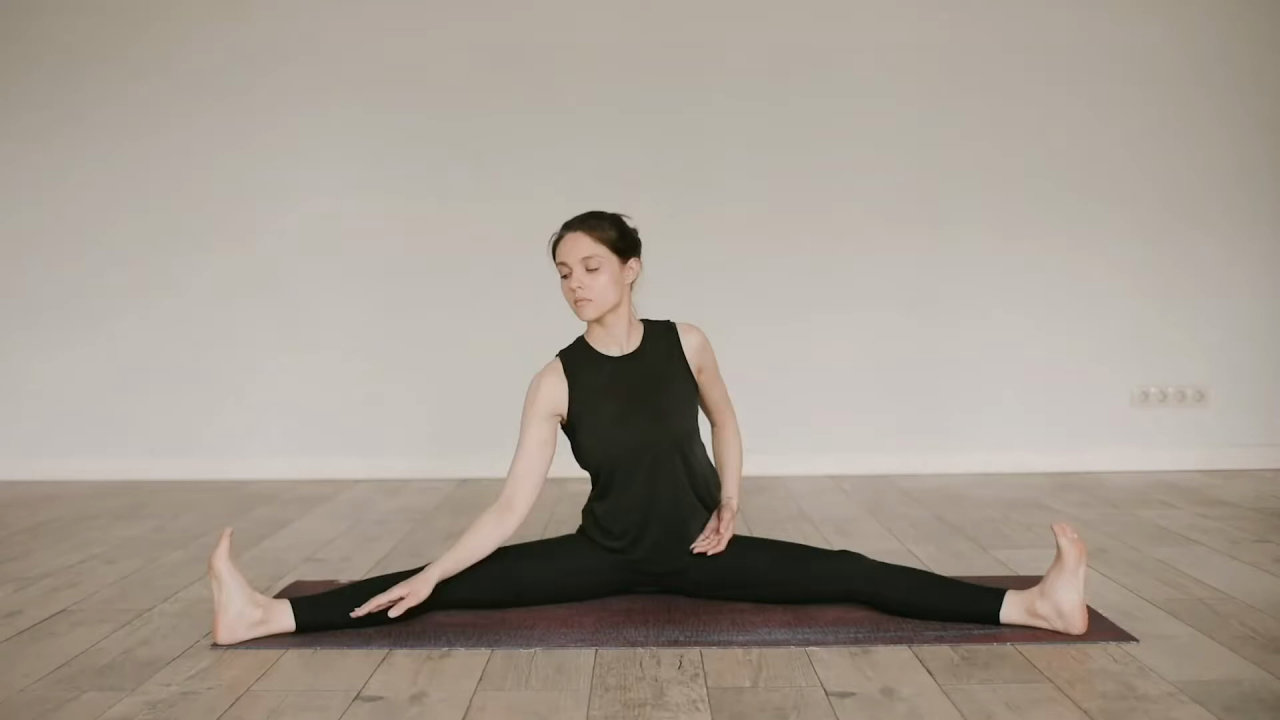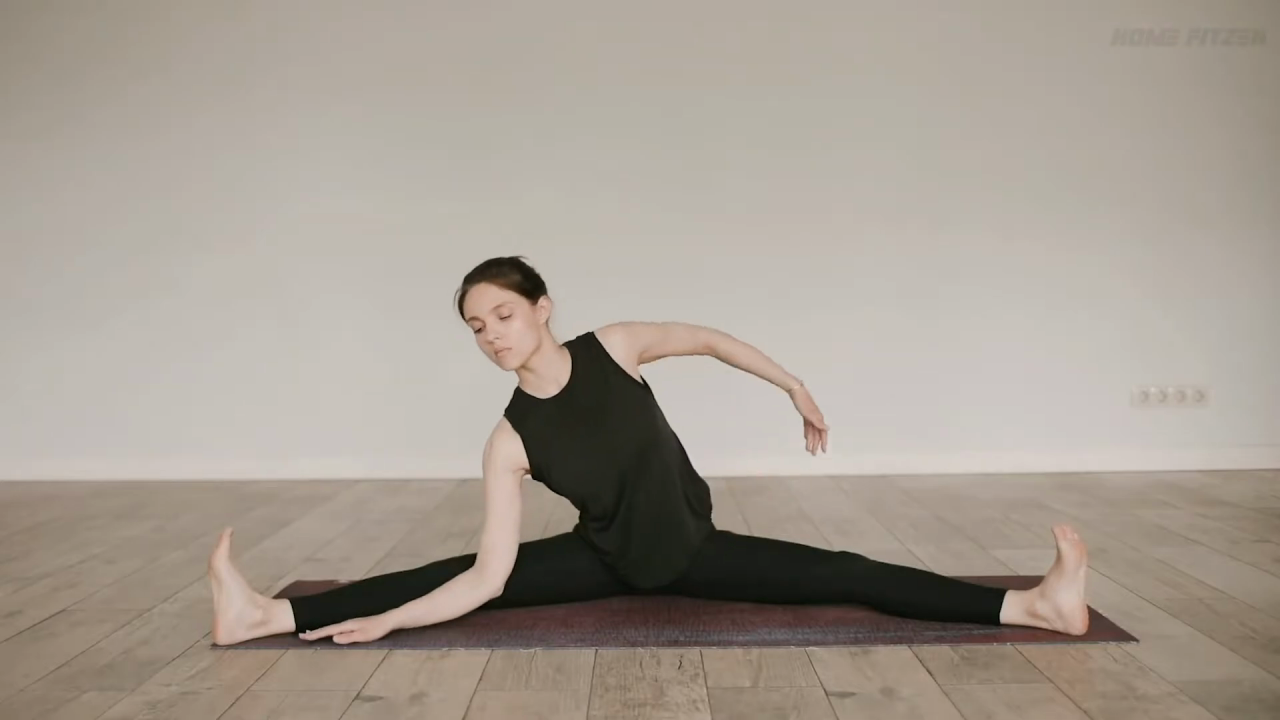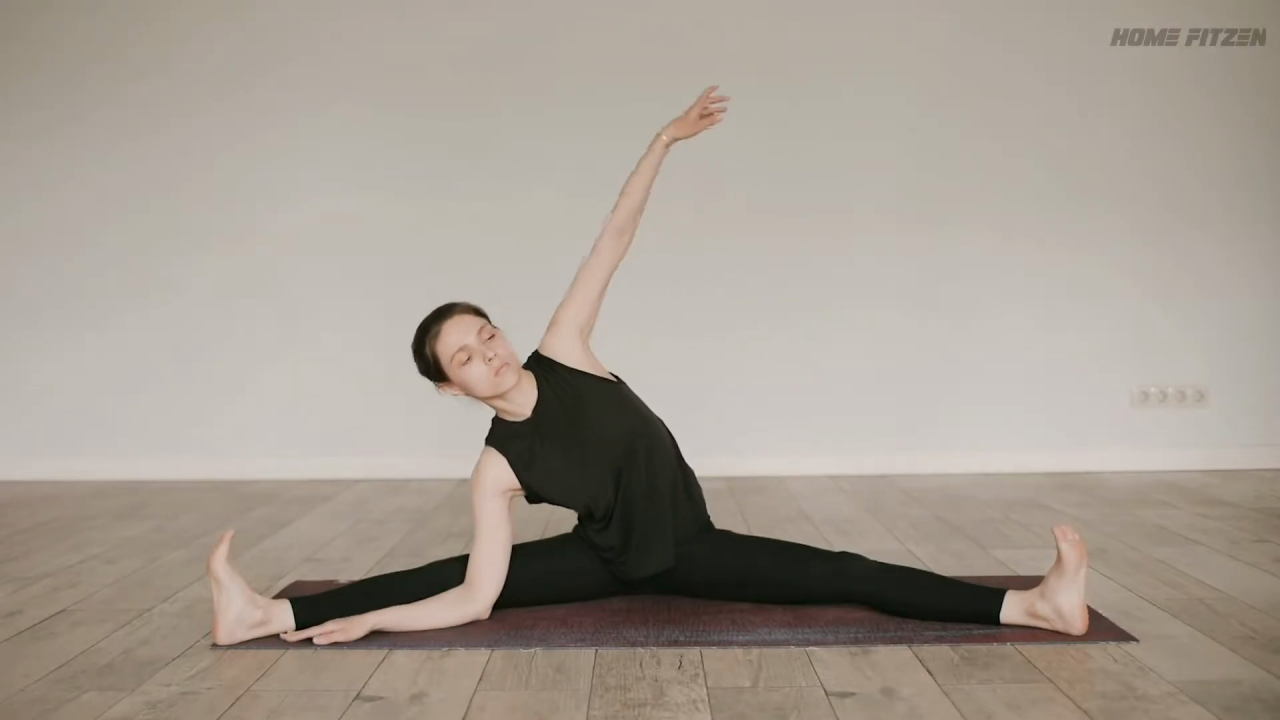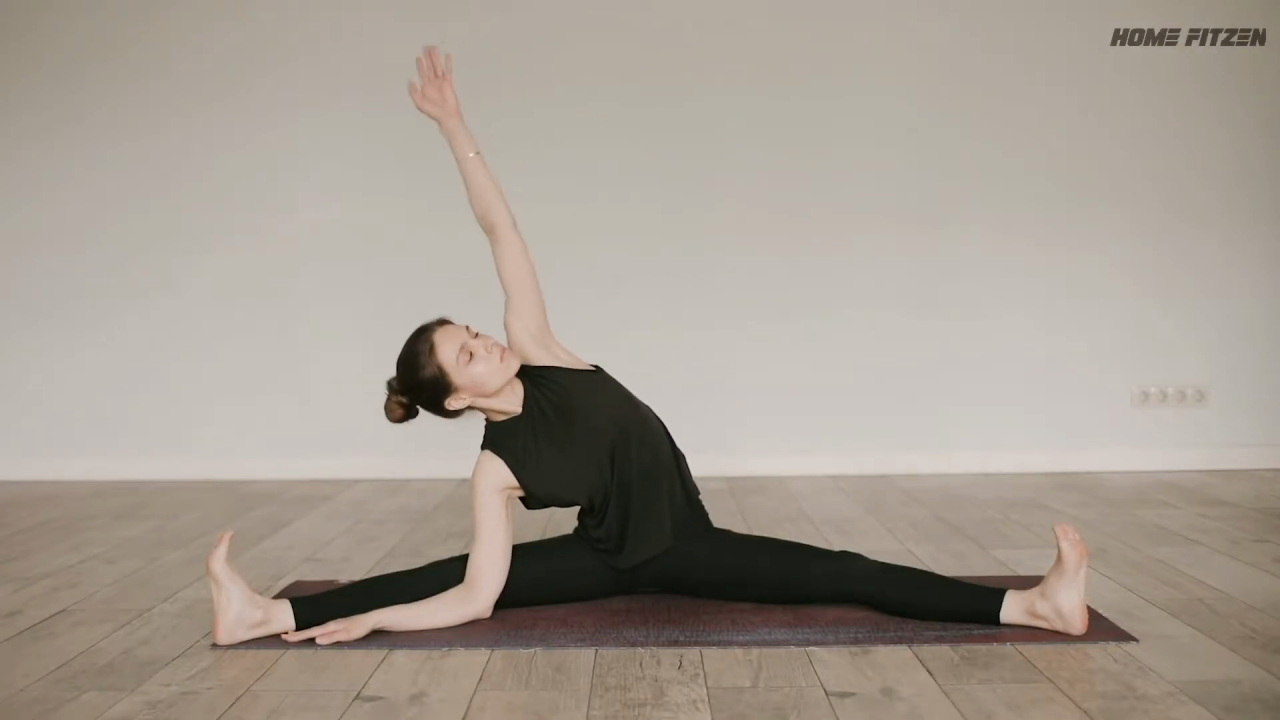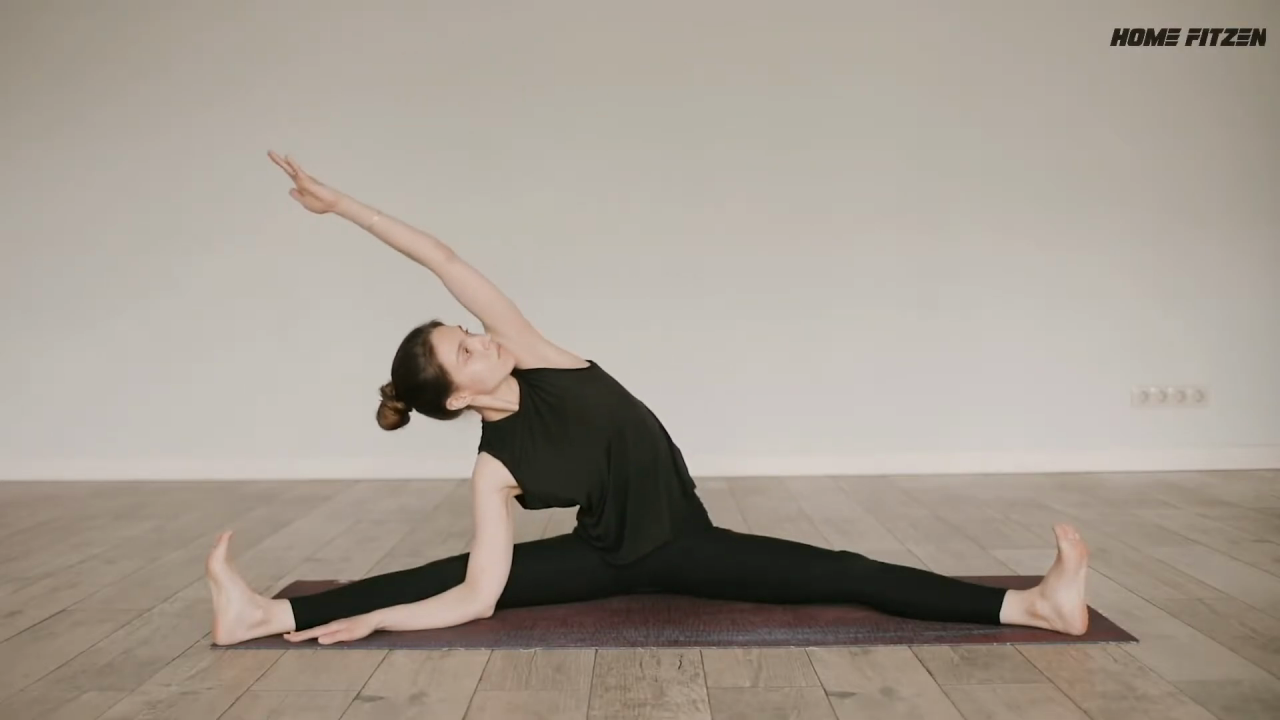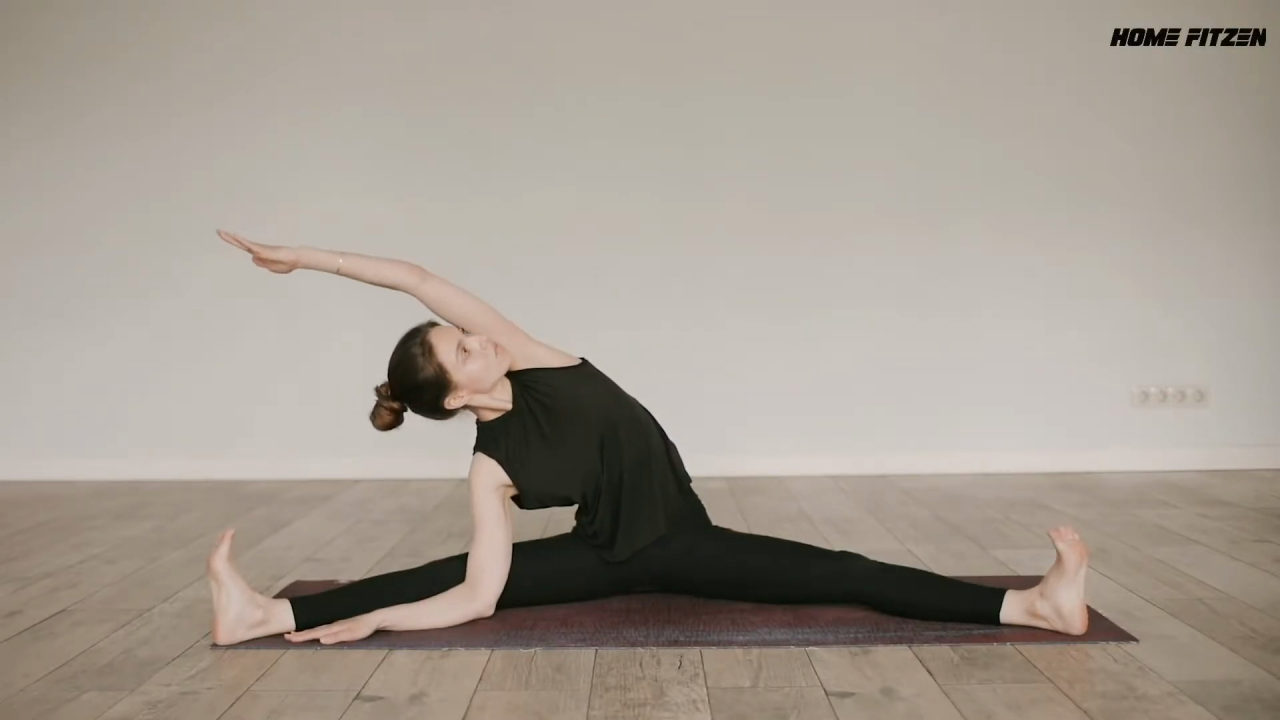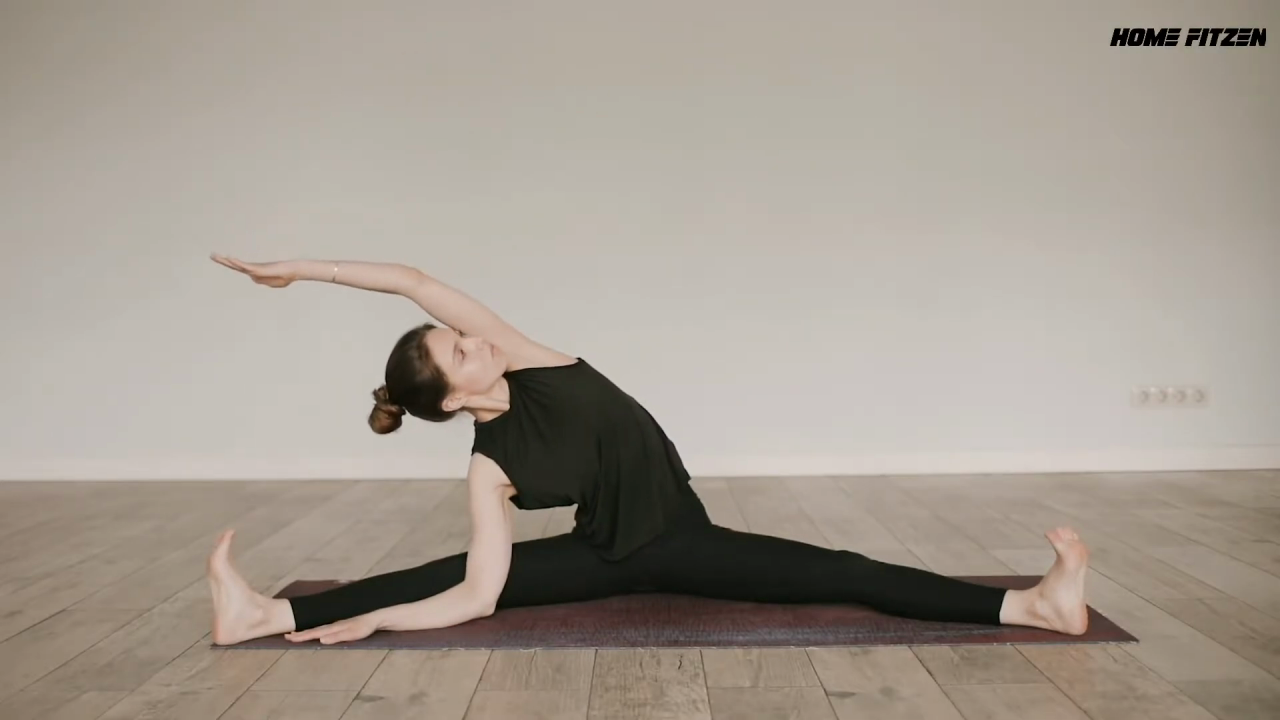
dt=0.7s
person 1, frame 1
left shoulder: (685, 343)
right shoulder: (554, 383)
left elbow: (723, 418)
right elbow: (508, 509)
left wrist: (730, 504)
right wrist: (427, 580)
left hip: (695, 548)
right hip: (606, 554)
left knee: (846, 574)
right knee: (465, 579)
left ankle: (1029, 605)
right ankle: (268, 616)
person 1, frame 2
left shoulder: (614, 347)
right shoulder: (508, 441)
left elbow: (708, 338)
right elbow: (491, 576)
left wrist: (796, 387)
right wrist: (386, 620)
left hip: (691, 548)
right hip: (604, 561)
left knee: (843, 576)
right knee: (453, 576)
left ankle: (1030, 606)
right ankle: (271, 615)
person 1, frame 3
left shoulder: (560, 356)
right shoulder: (496, 471)
left elbow: (612, 245)
right elbow: (475, 601)
left wrist: (664, 142)
right wrist: (371, 622)
left hip: (687, 547)
right hip: (606, 562)
left knee: (843, 575)
right knee: (453, 572)
left ankle: (1029, 606)
person 1, frame 4
left shoulder: (534, 351)
right shoulder: (495, 468)
left elbow: (501, 231)
right elbow: (478, 597)
left wrist: (452, 124)
right wrist: (369, 620)
left hip: (683, 542)
right hip: (608, 558)
left knee: (842, 575)
right knee: (451, 571)
left ankle: (1028, 605)
person 1, frame 5
left shoulder: (531, 354)
right shoulder: (493, 470)
left elbow: (446, 260)
right elbow: (480, 597)
left wrist: (343, 205)
right wrist: (372, 620)
left hip: (681, 544)
right hip: (608, 557)
left knee: (841, 573)
right knee: (457, 571)
left ankle: (1028, 604)
person 1, frame 6
left shoulder: (529, 358)
right shoulder: (489, 469)
left elbow: (420, 279)
right elbow: (480, 596)
right wrist: (371, 619)
left hip: (679, 540)
right hip: (606, 557)
left knee: (840, 574)
right knee: (450, 570)
left ankle: (1026, 605)
person 1, frame 7
left shoulder: (526, 359)
right shoulder: (489, 469)
left elbow: (418, 281)
right elbow: (480, 597)
left wrist: (307, 268)
right wrist: (374, 620)
left hip: (679, 539)
right hip: (606, 554)
left knee: (839, 573)
right knee: (451, 571)
left ankle: (1030, 606)
